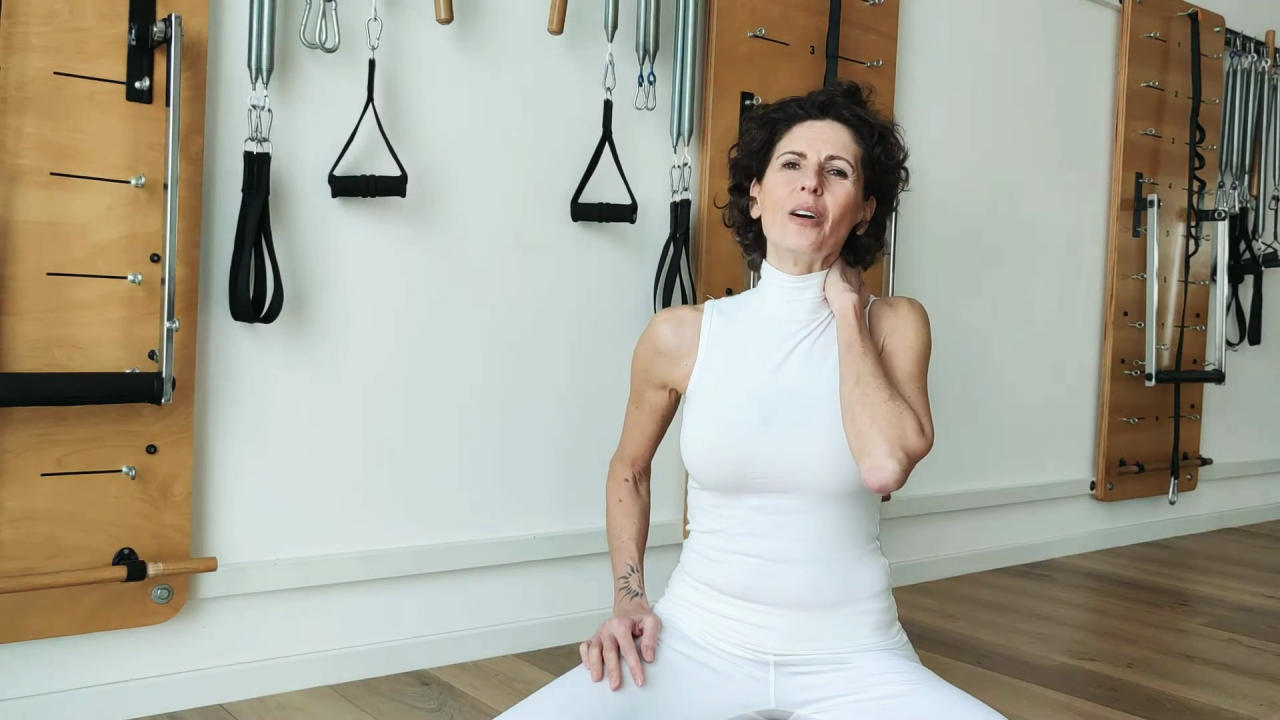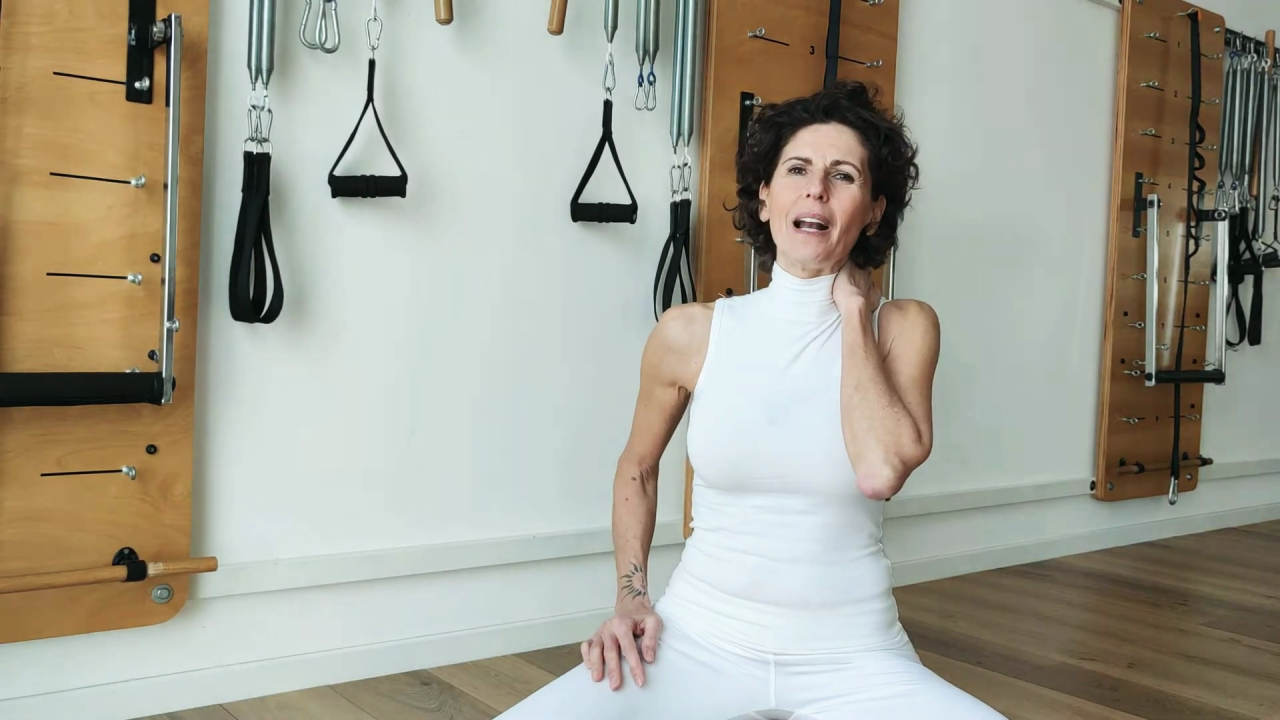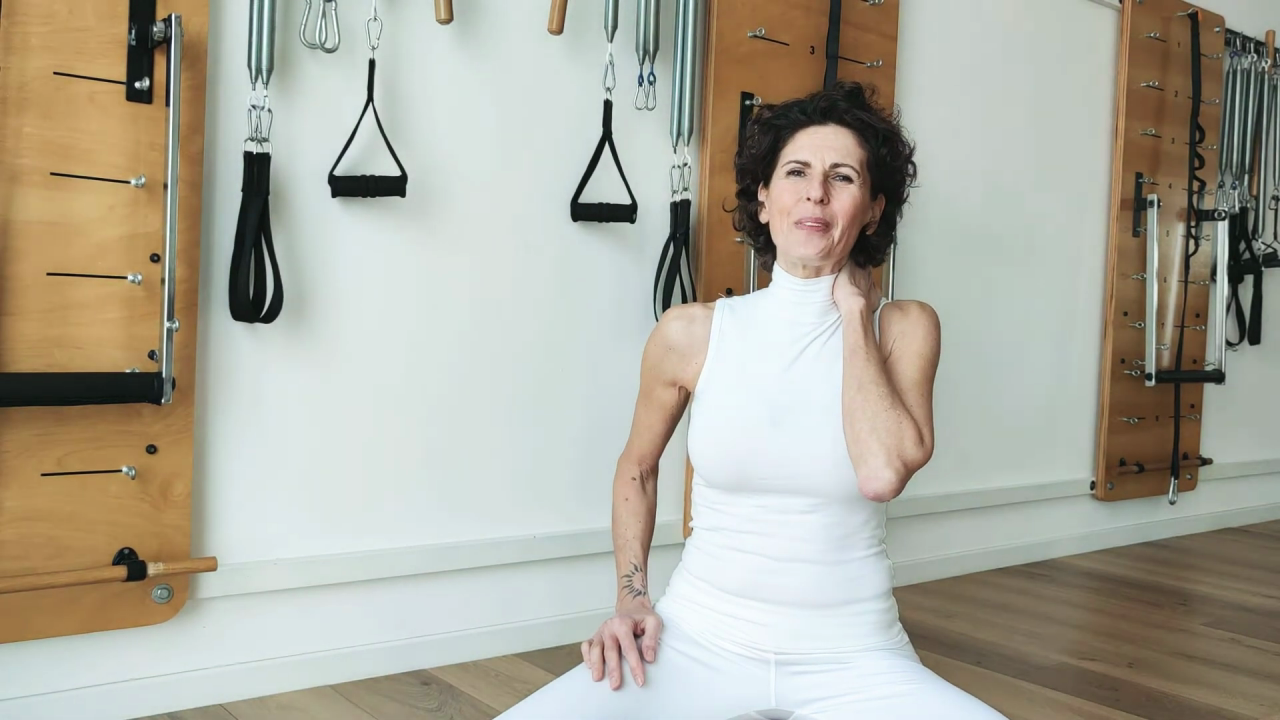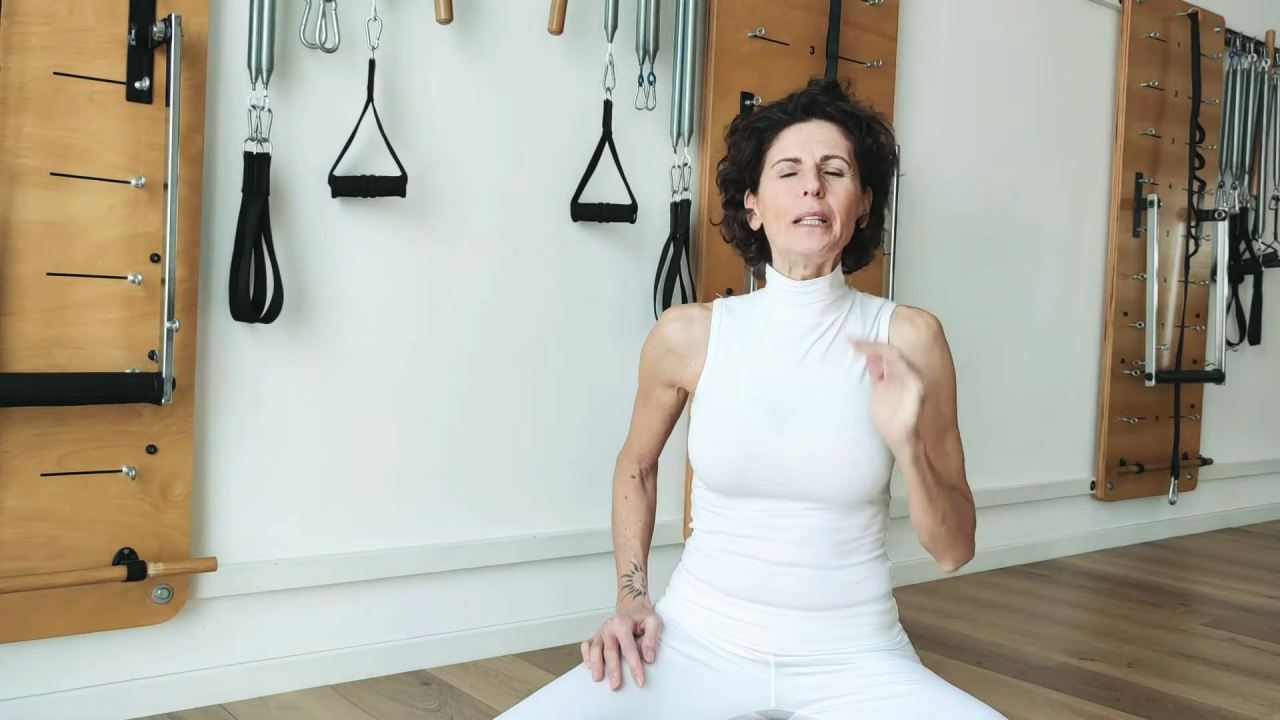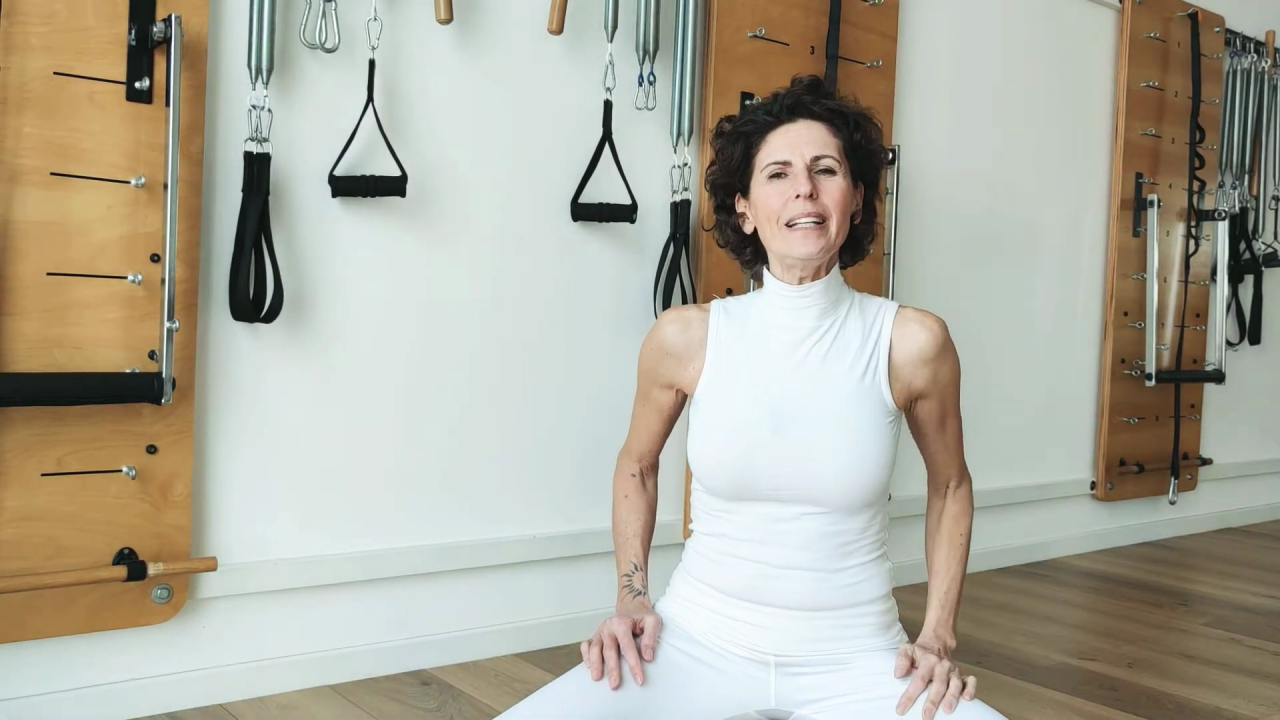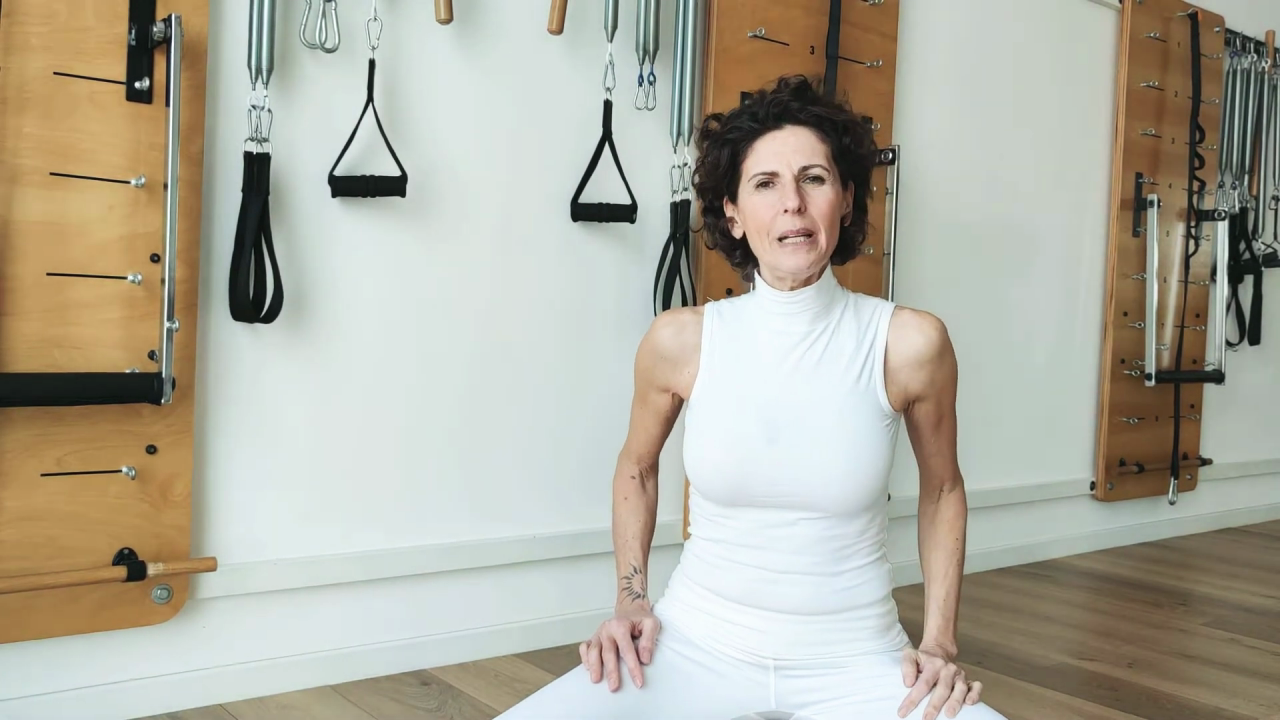
dt=0.5s
person 1, frame 1
left shoulder: (894, 324)
right shoulder: (680, 334)
left elbow: (886, 465)
right elbow: (628, 470)
left wrist: (846, 310)
right wrist: (629, 600)
left hip: (850, 659)
right hip: (697, 642)
person 1, frame 2
left shoulder: (903, 326)
right shoulder: (689, 332)
left elbow: (882, 470)
right elbow: (636, 467)
left wrist: (854, 310)
right wrist: (630, 599)
left hip: (849, 657)
right hip: (700, 639)
person 1, frame 3
left shoulder: (905, 327)
right shoulder: (690, 332)
left elbow: (883, 473)
right elbow: (637, 467)
left wrist: (854, 310)
right wrist: (630, 598)
left hip: (852, 659)
right hip: (699, 640)
person 1, frame 4
left shoulder: (908, 340)
right shoulder: (688, 334)
left elbow: (955, 549)
right elbow: (635, 466)
left wrist: (906, 444)
right wrist: (631, 599)
left hip: (851, 659)
right hip: (699, 641)
person 1, frame 5
left shoulder: (912, 341)
right shoulder: (685, 335)
left elbow: (950, 483)
right elbow: (636, 465)
left wrist: (937, 637)
right wrist: (630, 598)
left hip: (852, 660)
right hip: (699, 641)
person 1, frame 6
left shoulder: (908, 342)
right shoulder: (678, 340)
left elbow: (942, 488)
right elbow: (636, 467)
left wrist: (939, 643)
right wrist: (629, 602)
left hip: (850, 661)
right hip: (697, 645)
